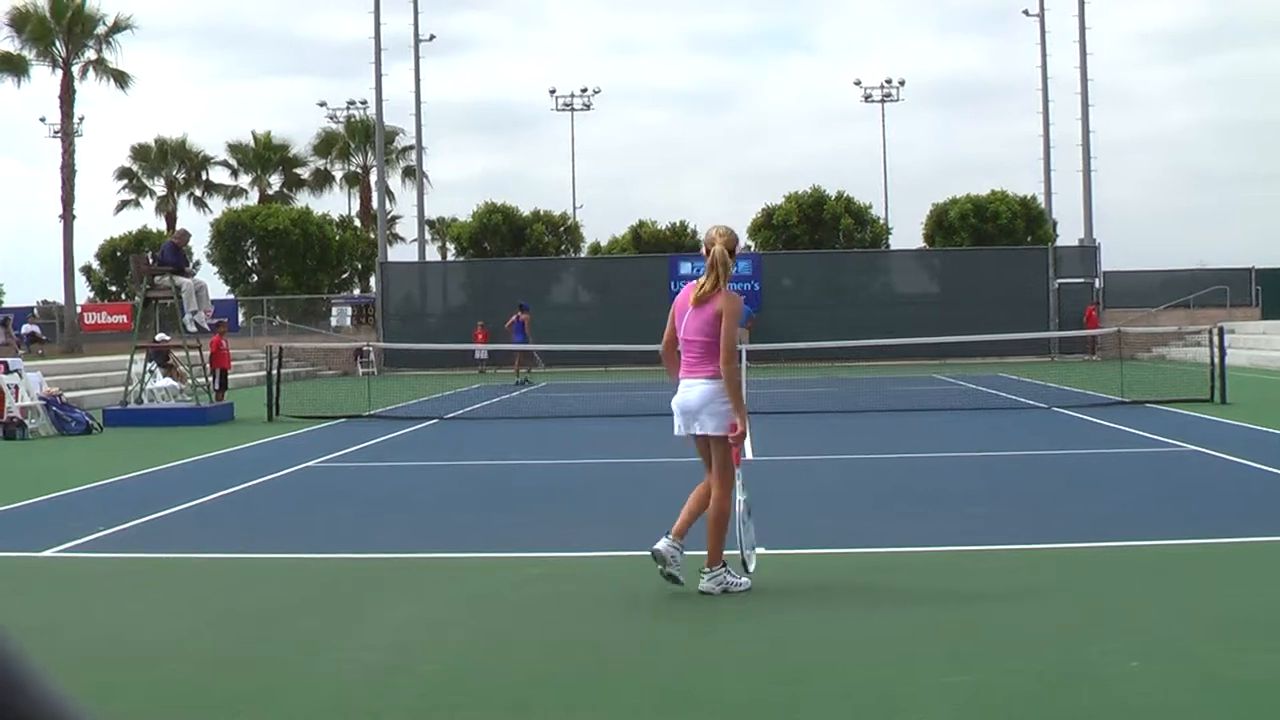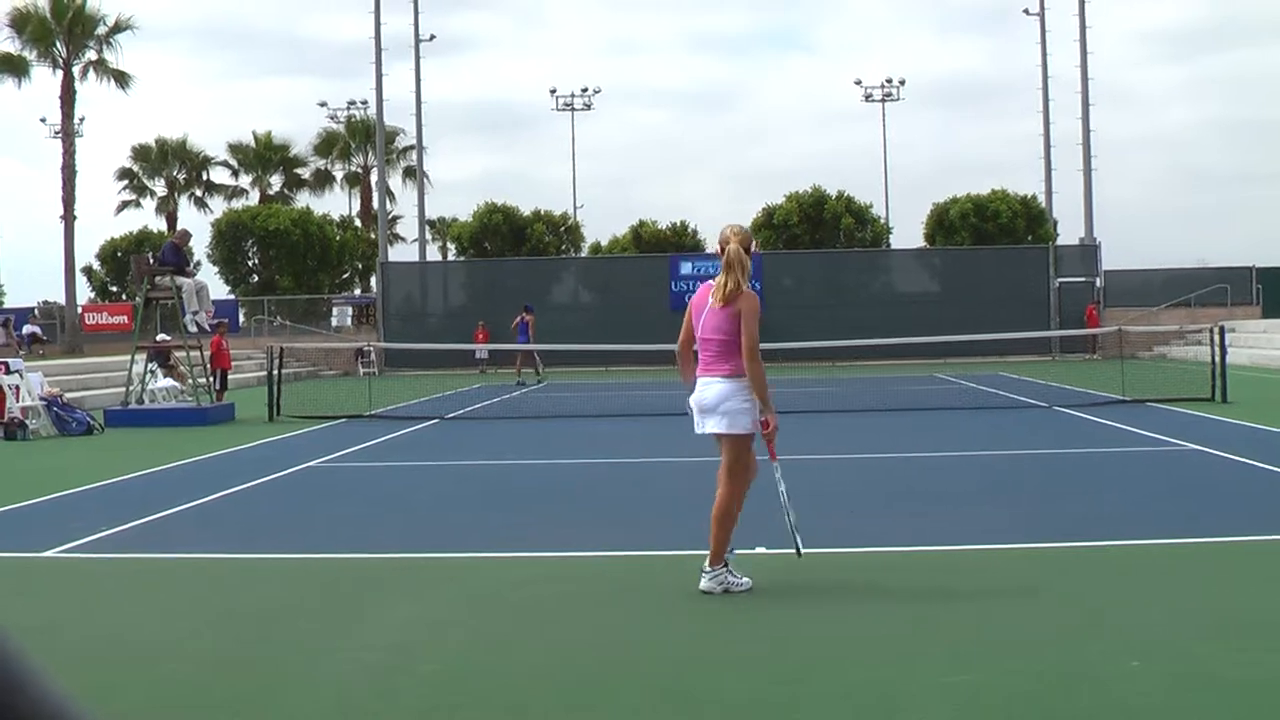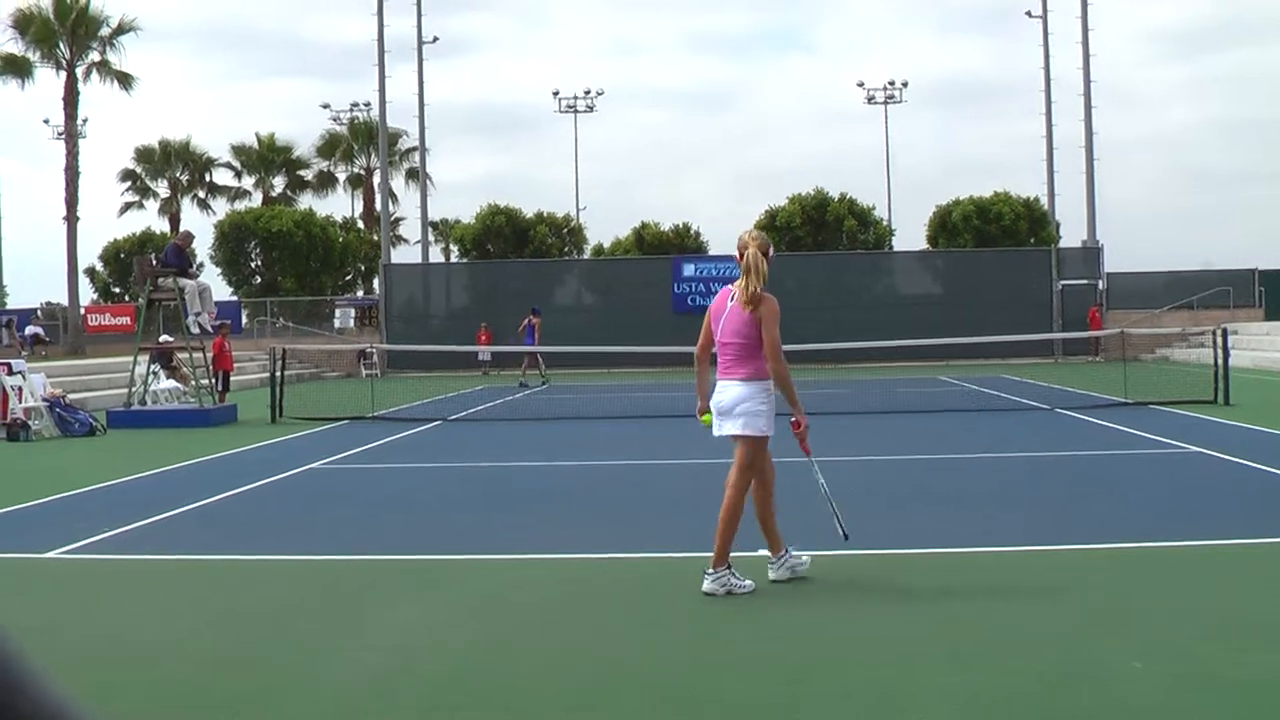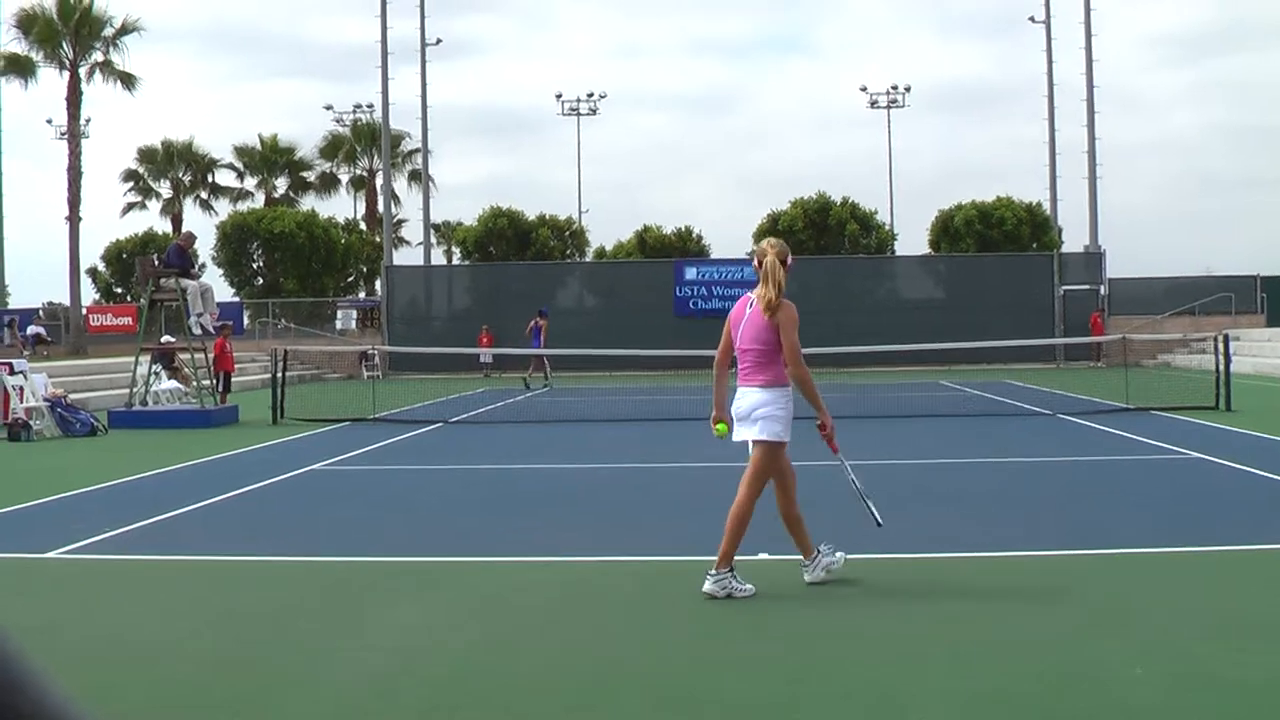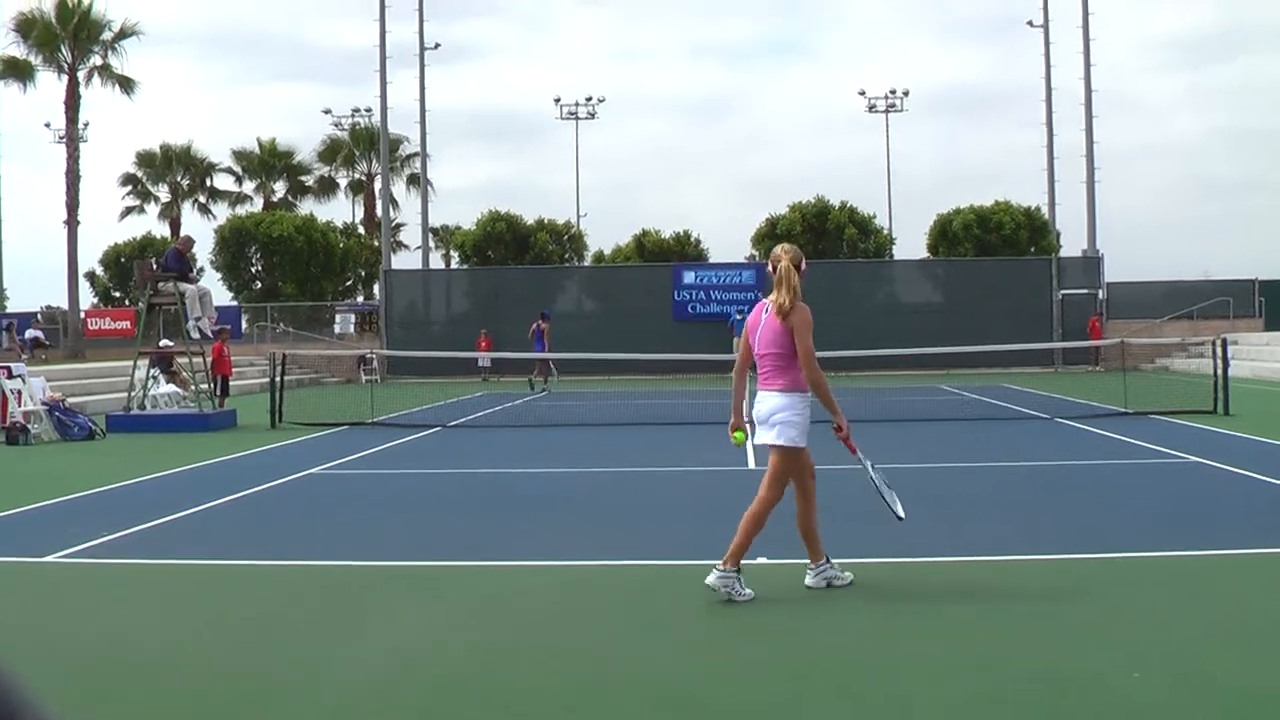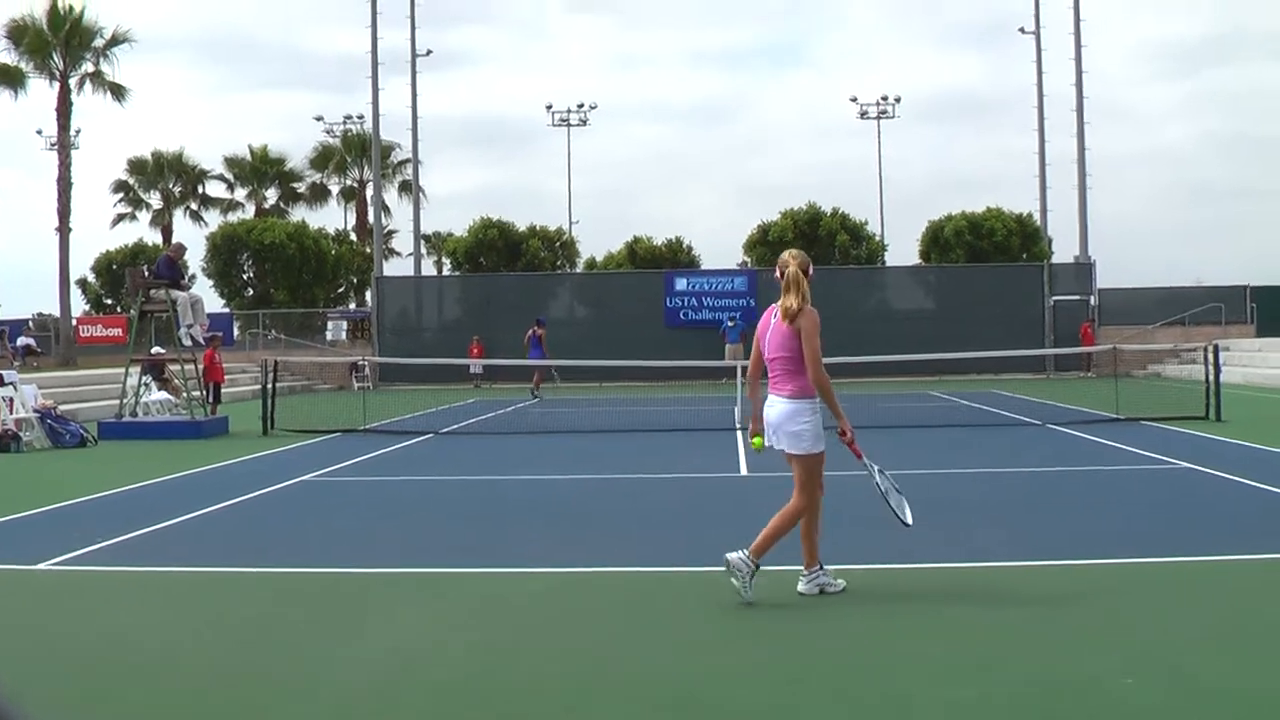
dt=0.1s
person 1, frame 1
left shoulder: (685, 295)
right shoulder: (728, 299)
left elbow: (668, 350)
right elbow: (727, 362)
right wrist: (740, 412)
left hip: (687, 393)
right hip: (715, 393)
left knee: (714, 479)
right knee: (724, 484)
left ankle: (672, 542)
right ankle: (714, 570)
person 1, frame 2
left shoulder: (700, 294)
right shoulder: (746, 299)
left elbow: (683, 350)
right elbow: (750, 360)
left wrist: (695, 388)
right wrist: (768, 409)
left hip: (704, 393)
right hip: (733, 392)
left knee: (739, 475)
right knee: (733, 482)
left ankle: (719, 556)
right ankle: (715, 570)
person 1, frame 3
left shoulder: (720, 298)
right shoulder: (765, 303)
left elbow: (701, 355)
right elbow: (775, 364)
left wrist: (703, 398)
right wrist: (798, 410)
left hip: (725, 393)
right hip: (751, 395)
left knee: (764, 477)
right knee: (739, 486)
left ankle: (779, 557)
right ankle: (718, 571)
person 1, frame 4
left shoulder: (739, 306)
right shoulder: (784, 309)
left elbow: (721, 362)
right elbow: (795, 368)
left wrist: (719, 406)
right wrist: (822, 412)
left hip: (744, 399)
right hip: (770, 401)
left knee: (785, 481)
right knee: (750, 491)
left ankle: (812, 559)
right ankle: (720, 573)
person 1, frame 5
left shoulder: (757, 311)
right shoulder: (798, 312)
left elbow: (740, 368)
right elbow: (810, 370)
left wrist: (737, 413)
right wrist: (836, 413)
left hip: (765, 402)
right hip: (789, 404)
left knee: (806, 483)
right knee: (770, 496)
left ankle: (819, 565)
right ankle: (727, 570)
person 1, frame 6
left shoulder: (767, 317)
right shoulder: (806, 315)
left elbow: (753, 373)
right elbow: (816, 374)
left wrist: (756, 418)
right wrist: (840, 417)
left hip: (776, 407)
right hip: (799, 410)
left knee: (812, 491)
right knee: (804, 501)
left ankle: (812, 572)
right ankle: (747, 558)
